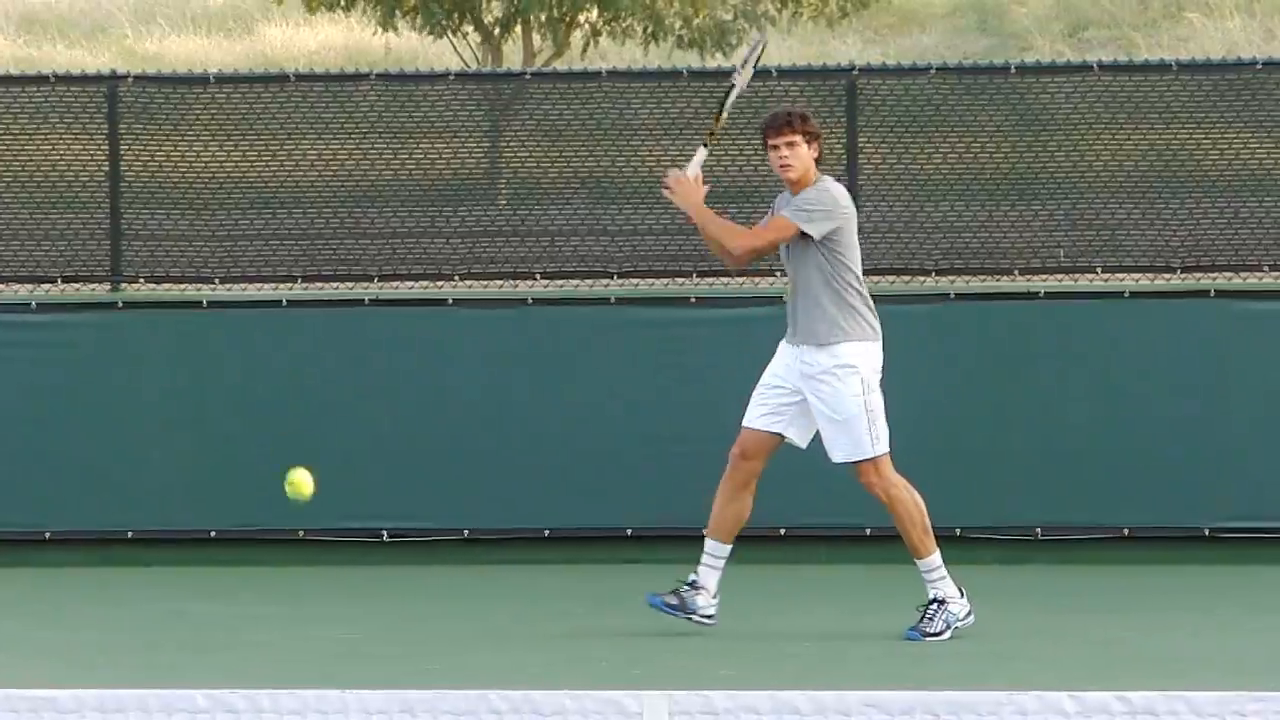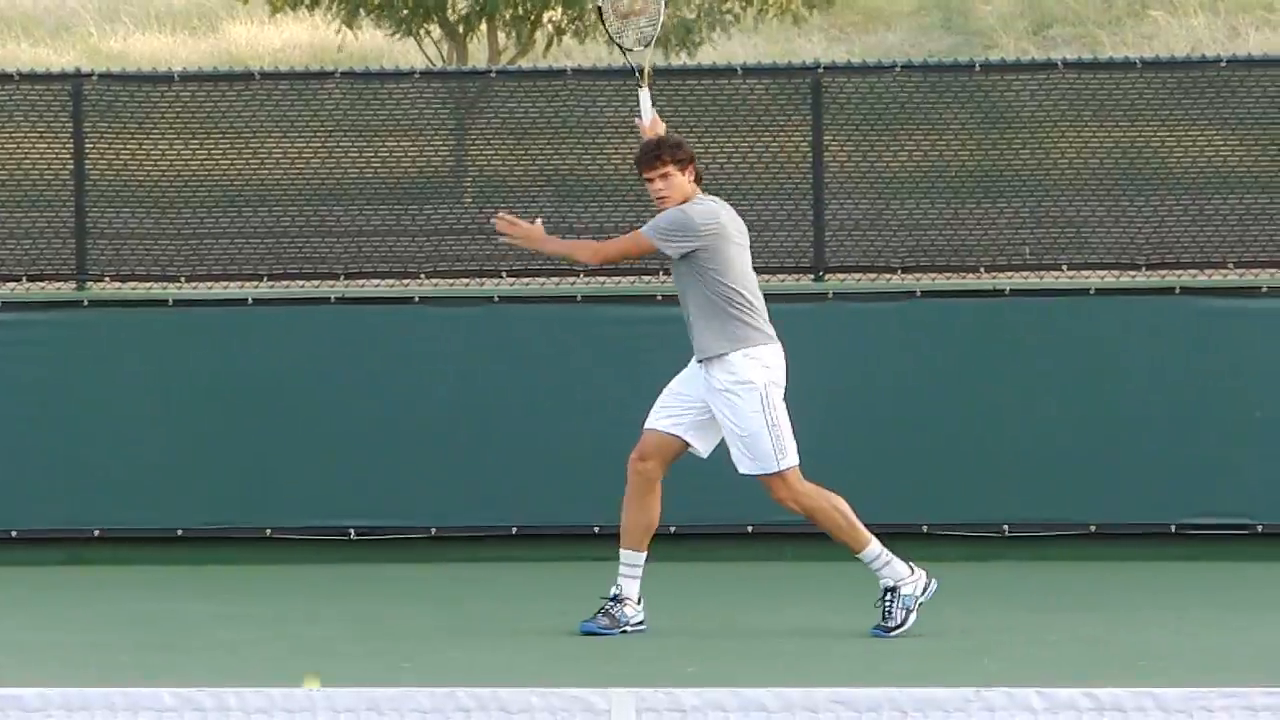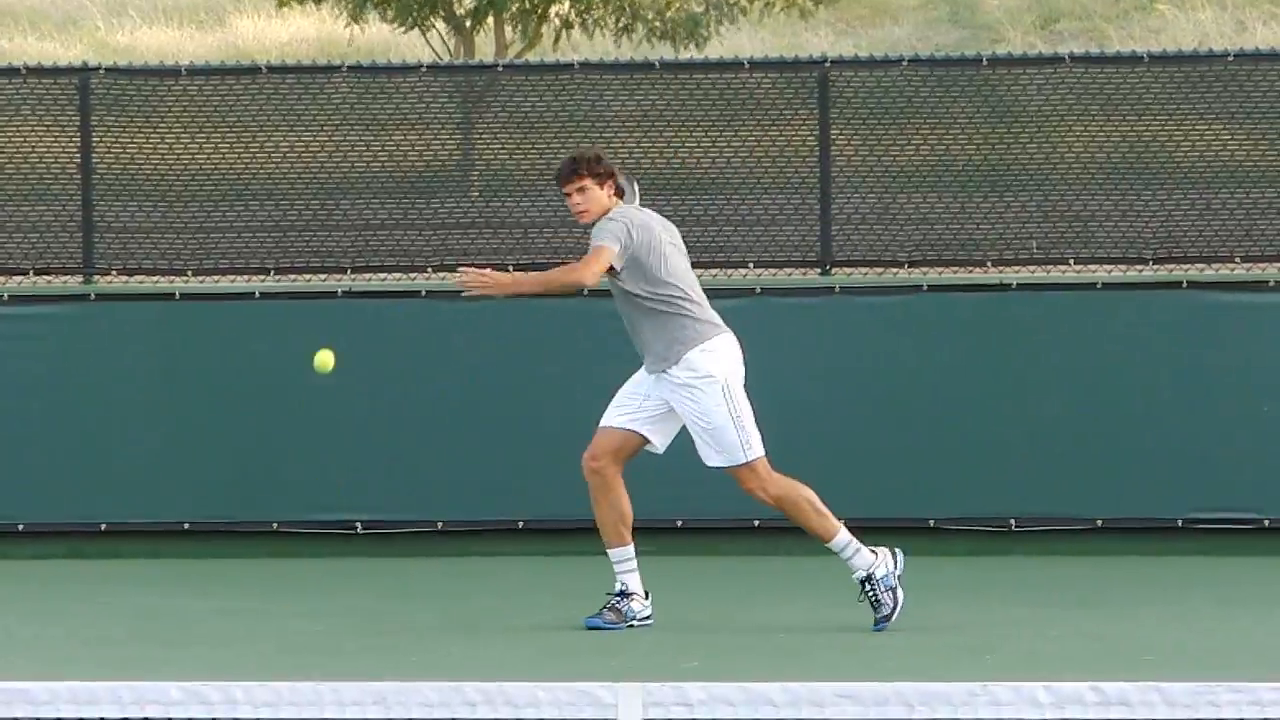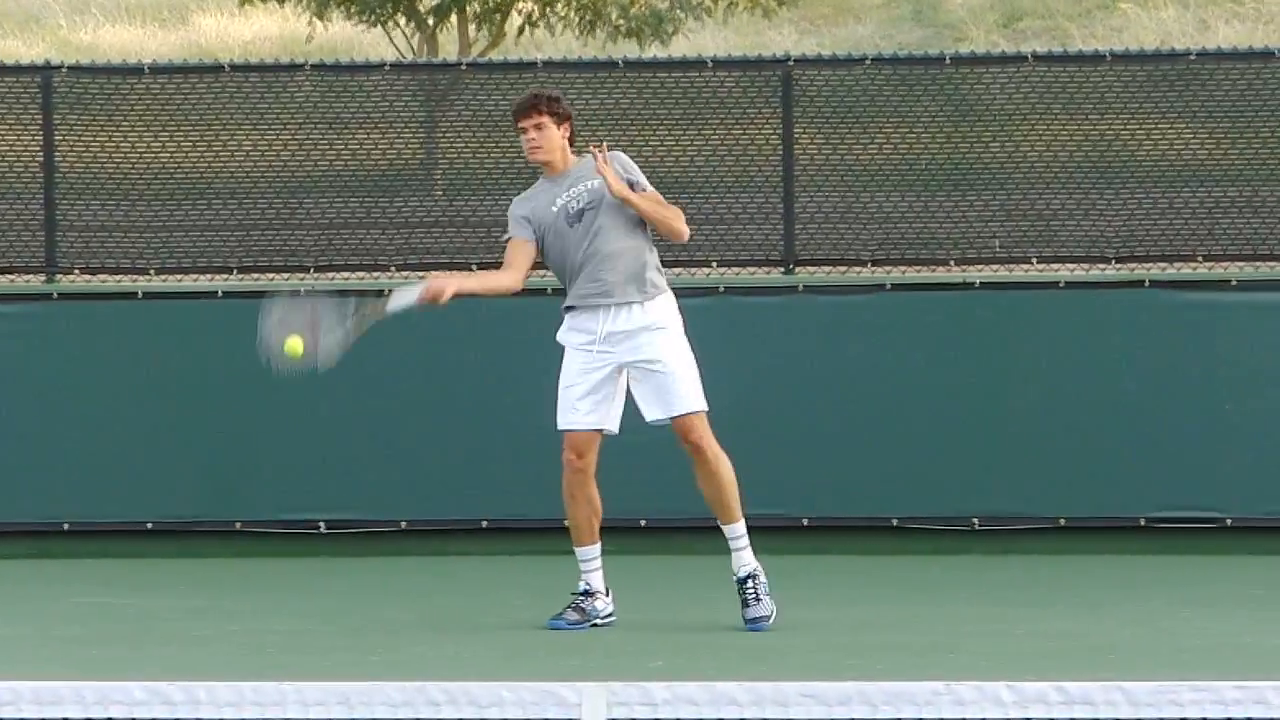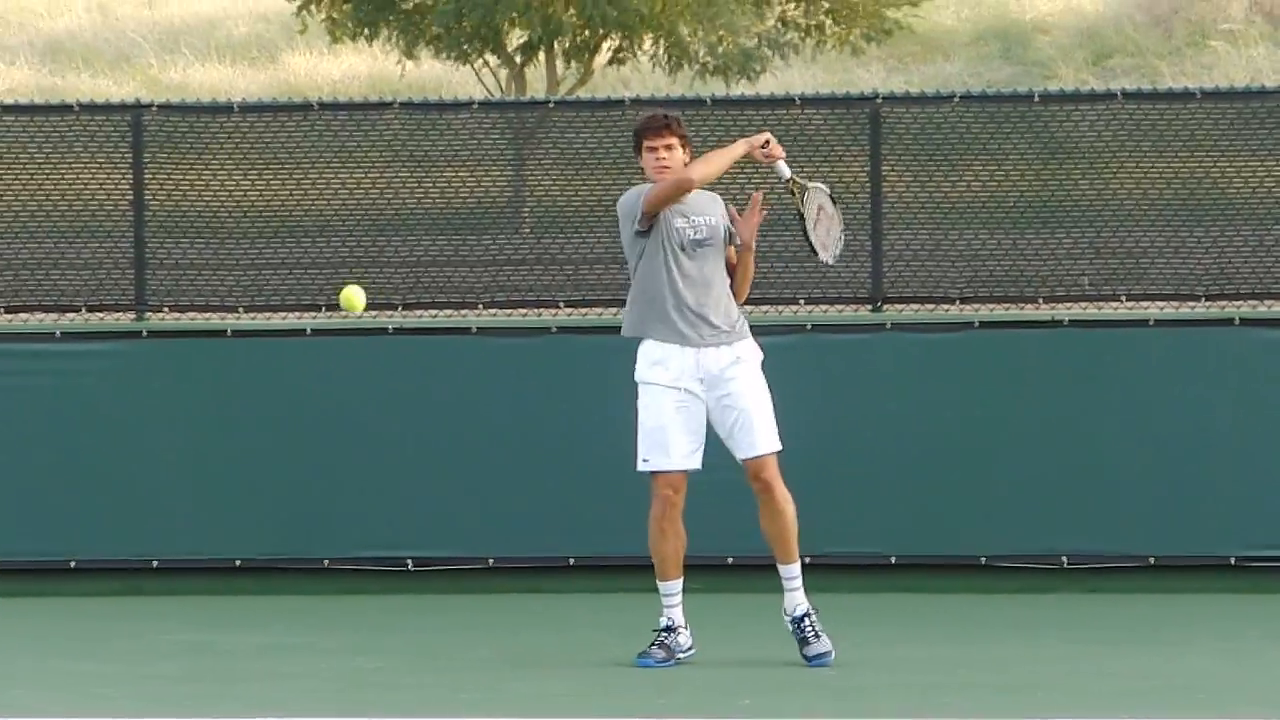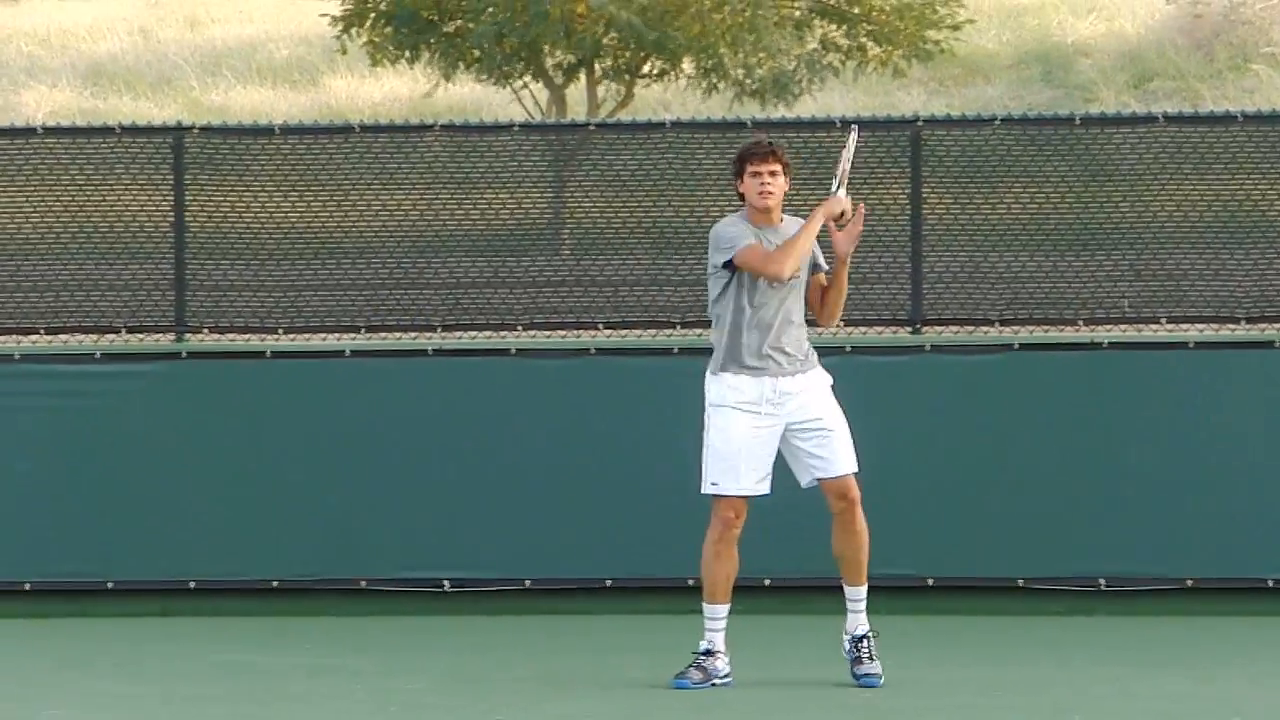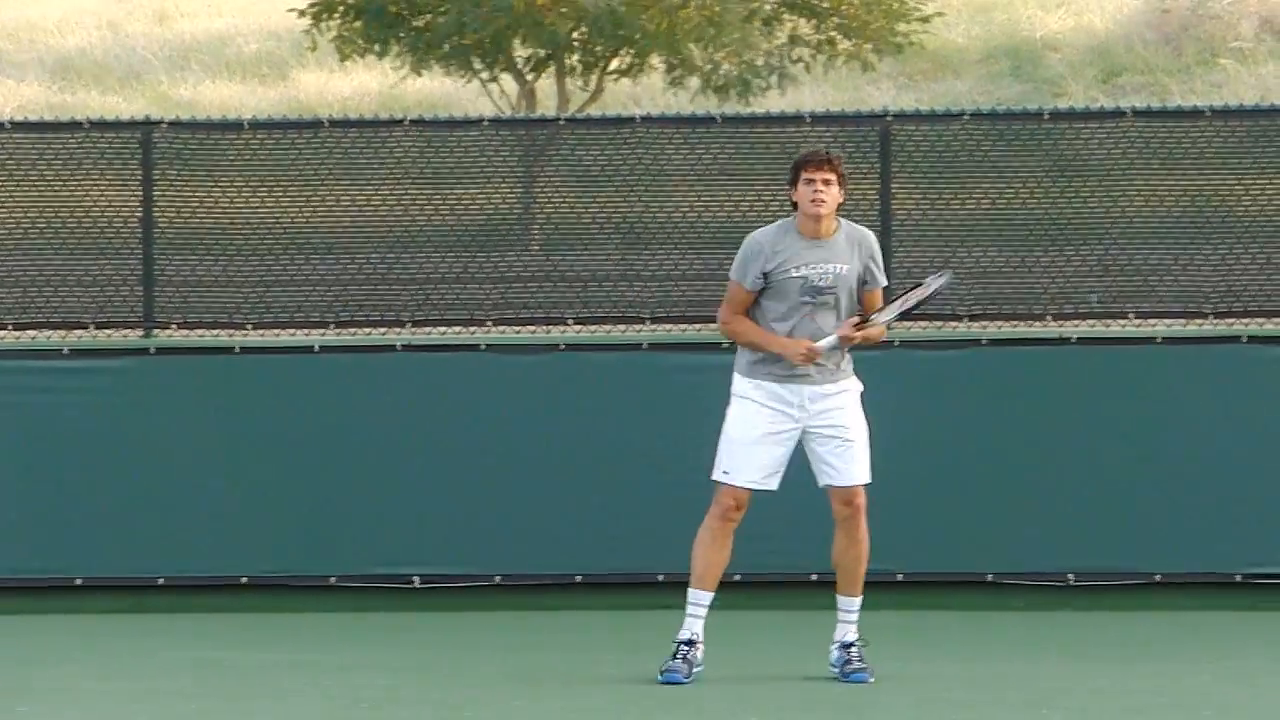
dt=0.3s
person 1, frame 1
left shoulder: (826, 197)
right shoulder: (791, 201)
left elbow: (746, 242)
right elbow: (738, 257)
left wrist: (691, 206)
right wrist: (700, 205)
left hip: (844, 355)
right hip: (798, 353)
left knee: (877, 477)
right knee: (743, 460)
left ankle: (947, 598)
right ankle: (701, 592)
person 1, frame 2
left shoulder: (696, 215)
right shoulder: (705, 211)
left elbow: (600, 255)
left wrist: (539, 242)
right wrist: (657, 141)
left hip: (745, 366)
right hip: (709, 368)
left knee: (789, 489)
right knee: (643, 463)
left ankle: (901, 578)
right ankle: (627, 600)
person 1, frame 3
left shoulder: (612, 224)
right shoulder: (650, 223)
left elbow: (585, 273)
left wrist: (501, 283)
left hip: (702, 364)
right hip: (661, 370)
left knee: (760, 483)
right knee: (597, 462)
left ankle: (869, 564)
right ankle: (629, 596)
person 1, frame 4
left shoulder: (614, 163)
right shoulder: (525, 207)
left elbow: (679, 231)
right elbow: (511, 278)
left wrist: (627, 197)
right wrist: (454, 283)
left hip: (648, 318)
right hip: (587, 331)
left knee: (696, 437)
right knee: (576, 458)
left ankle: (745, 567)
right ankle: (593, 592)
person 1, frame 5
left shoulder: (714, 203)
right shoulder: (634, 204)
right elbow: (695, 178)
left wrist: (746, 240)
right wrist: (747, 144)
left hip: (732, 356)
right hip: (667, 362)
left knee: (766, 477)
right knee: (667, 492)
left ankle: (797, 608)
right ankle: (674, 628)
person 1, frame 6
left shoulder: (801, 233)
right shoulder: (727, 232)
left elbow: (826, 316)
right elbow: (778, 270)
left wrist: (842, 255)
right wrist: (819, 217)
left hip: (804, 384)
right hip: (739, 390)
left knee: (846, 498)
right knee: (727, 518)
left ankle: (857, 632)
right ankle: (713, 652)
person 1, frame 7
left shoulder: (863, 243)
right shoulder: (762, 245)
left elbow: (876, 325)
right elbow: (729, 317)
left wrist: (856, 334)
right wrist: (779, 345)
left hip: (832, 392)
right hip: (762, 390)
left knee: (851, 507)
right knee: (726, 508)
left ankle: (846, 640)
right ankle: (690, 640)
